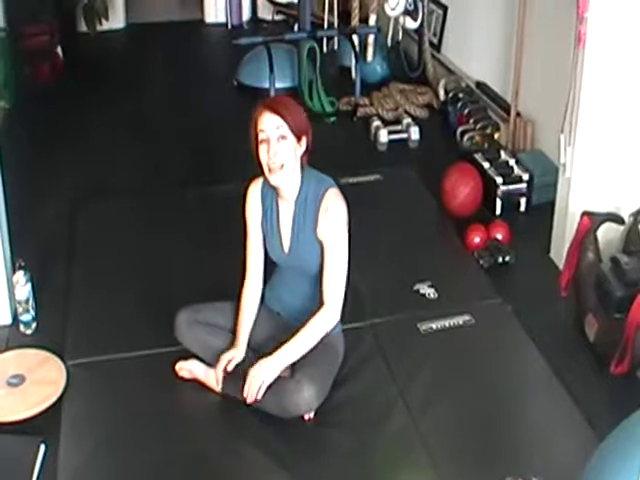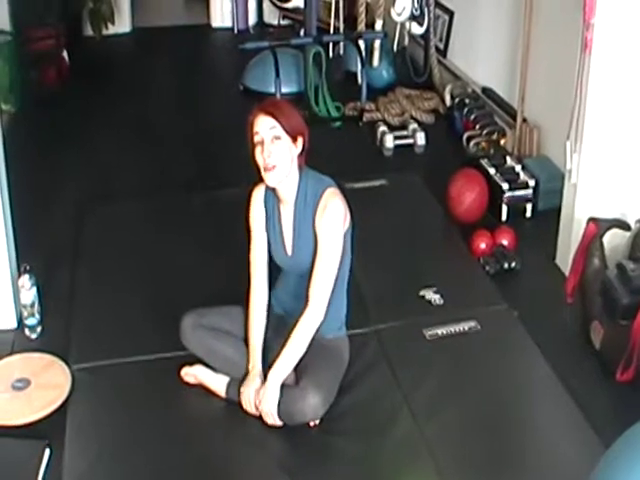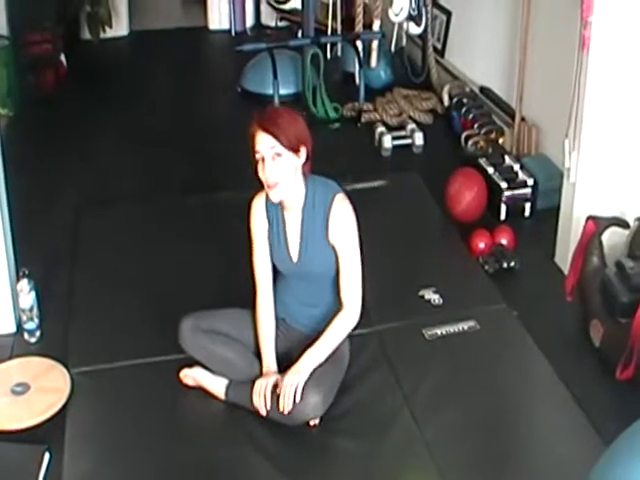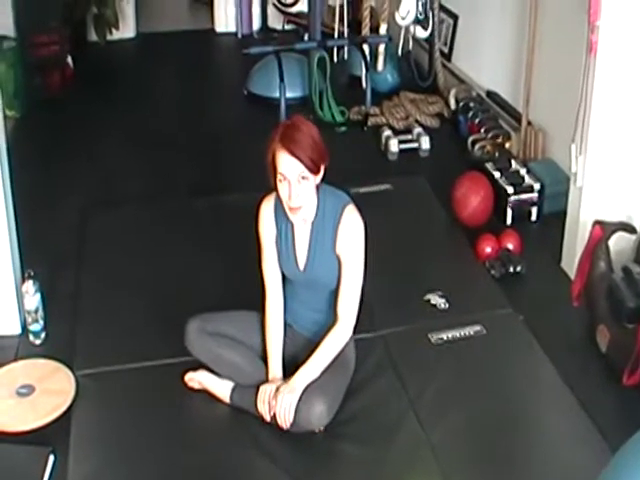
dt=0.7s
person 1, frame 1
left shoulder: (329, 202)
right shoulder: (257, 193)
left elbow: (332, 309)
right elbow: (252, 280)
left wrist: (274, 364)
right wrist: (239, 346)
left hip: (317, 332)
right hip: (273, 314)
left knee: (304, 396)
right knee: (186, 322)
left ankle: (214, 376)
right ankle: (285, 376)
person 1, frame 2
left shoulder: (328, 203)
right shoulder: (261, 198)
left elbow: (316, 308)
right elbow: (258, 286)
left wrist: (271, 380)
right wrist: (254, 369)
left hip: (323, 336)
right hip: (279, 320)
left knee: (309, 405)
right knee: (191, 326)
left ankle: (222, 383)
right ankle: (290, 380)
person 1, frame 3
left shoulder: (335, 208)
right shoulder: (261, 206)
left elbow: (351, 309)
right elbow: (263, 292)
left wrist: (304, 366)
right wrist: (269, 368)
left hip: (323, 337)
right hip: (277, 322)
left knee: (309, 404)
right knee: (190, 330)
left ankle: (222, 385)
right ankle: (284, 382)
person 1, frame 4
left shoulder: (346, 220)
right shoulder: (269, 210)
left elbow: (345, 322)
right elbow: (273, 294)
left wrist: (296, 383)
right wrist: (275, 376)
left hip: (328, 341)
right hip: (285, 327)
left knee: (312, 413)
right knee: (196, 332)
left ankle: (227, 388)
right ankle: (274, 387)
